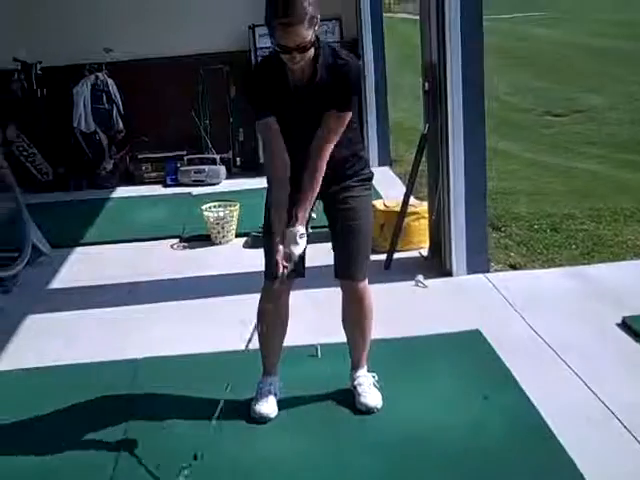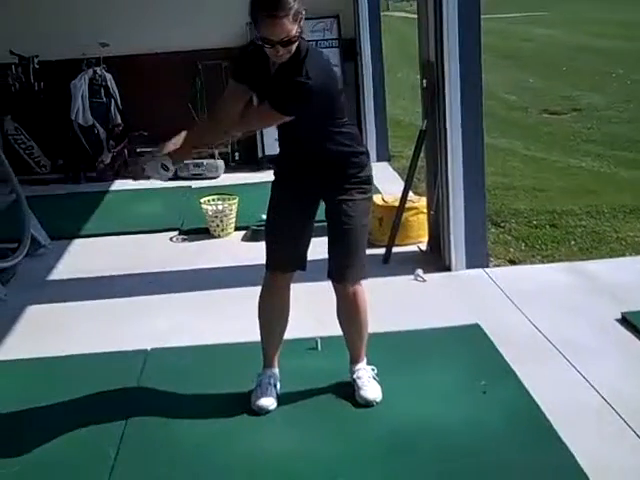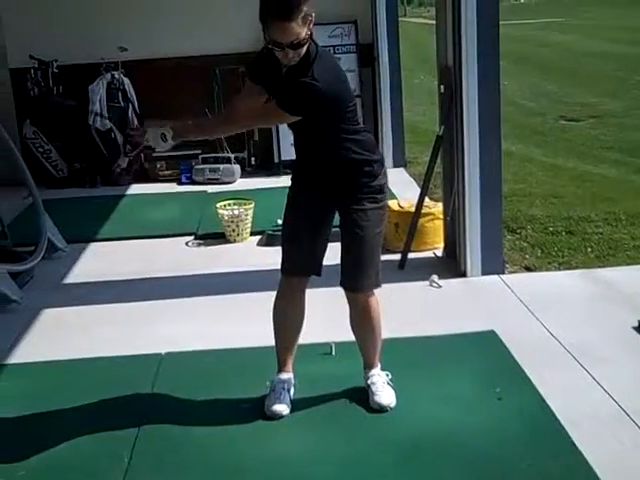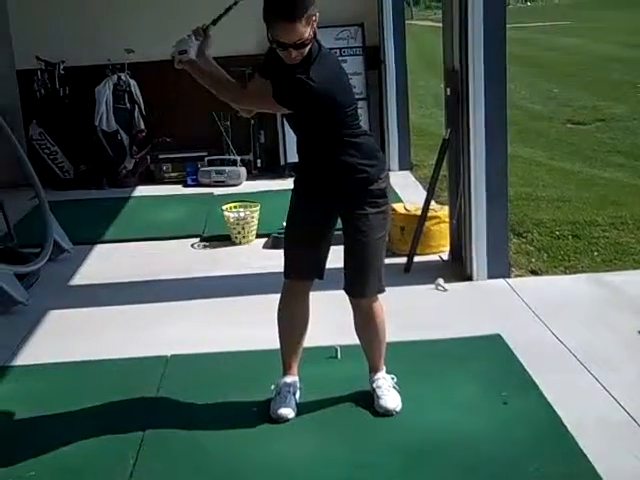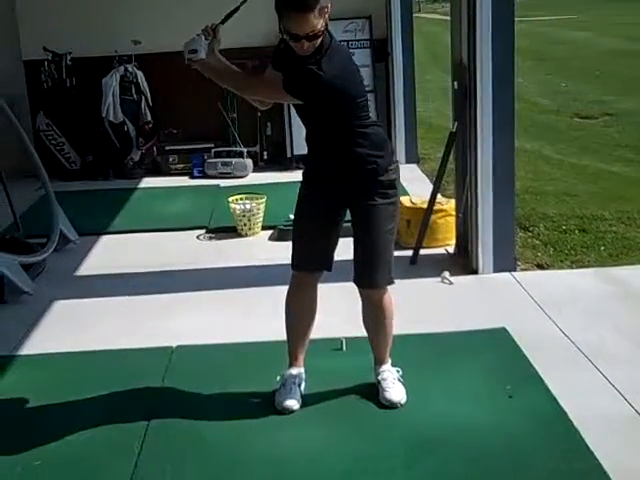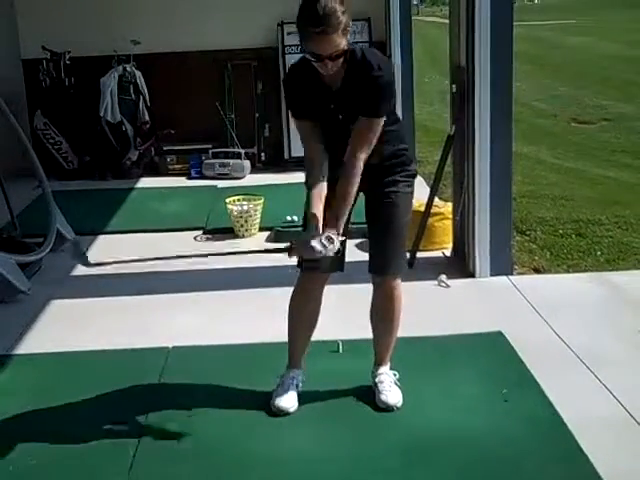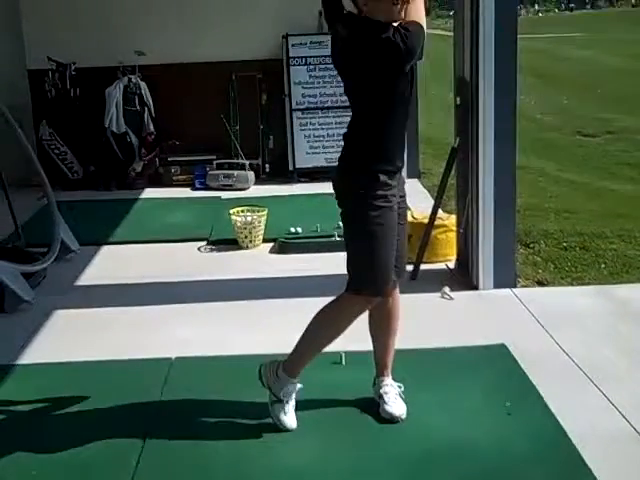
dt=0.5s
person 1, frame 1
left shoulder: (344, 70)
right shoulder: (262, 80)
left elbow: (322, 151)
right elbow: (277, 158)
left wrist: (300, 218)
right wrist: (277, 231)
left hip: (346, 175)
right hip: (288, 179)
left knee: (355, 281)
right knee: (277, 281)
left ankle: (361, 372)
right ankle: (269, 378)
person 1, frame 2
left shoulder: (310, 79)
right shoulder: (252, 58)
left elbow: (236, 129)
right elbow: (221, 119)
left wrist: (174, 158)
right wrist: (169, 149)
left hip: (345, 173)
right hip: (295, 168)
left knee: (348, 281)
right knee: (277, 274)
left ankle: (360, 367)
right ankle: (270, 370)
person 1, frame 3
left shoulder: (318, 83)
right shoulder: (271, 60)
left elbow: (243, 124)
right elbow: (236, 114)
left wrist: (179, 132)
right wrist: (178, 126)
left hip: (359, 180)
right hip: (311, 176)
left knee: (360, 289)
right knee: (292, 280)
left ankle: (374, 372)
right ankle: (284, 375)
person 1, frame 4
left shoulder: (315, 83)
right shoulder: (282, 56)
left elbow: (242, 99)
right elbow: (247, 104)
left wrist: (193, 64)
right wrist: (204, 59)
left hip: (362, 184)
right hip: (314, 179)
left knee: (364, 294)
right knee: (296, 283)
left ankle: (379, 375)
right ankle: (290, 378)
person 1, frame 5
left shoulder: (326, 73)
right shoulder: (292, 49)
left elbow: (256, 90)
right elbow: (261, 96)
left wrist: (207, 63)
right wrist: (215, 58)
left hip: (370, 175)
right hip: (322, 171)
left knee: (373, 285)
right knee: (304, 275)
left ankle: (384, 367)
right ankle: (295, 369)
person 1, frame 6
left shoulder: (376, 73)
right shoulder: (298, 79)
left elbow: (358, 156)
right elbow: (315, 155)
left wrist: (338, 222)
right wrist: (315, 215)
left hip: (388, 168)
right hip: (331, 169)
left knee: (387, 277)
right knee: (311, 275)
left ankle: (382, 369)
right ankle: (293, 371)
person 1, frame 7
right shoulder: (396, 46)
left hip: (383, 176)
right hip: (367, 181)
left knee: (389, 284)
right knee: (364, 292)
left ankle: (384, 379)
right ankle: (284, 373)
